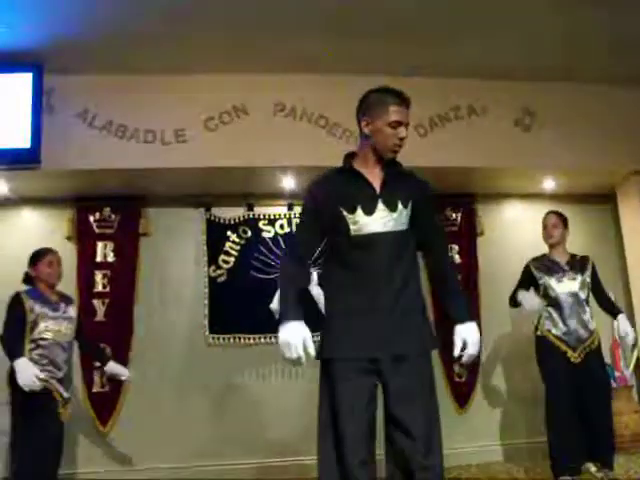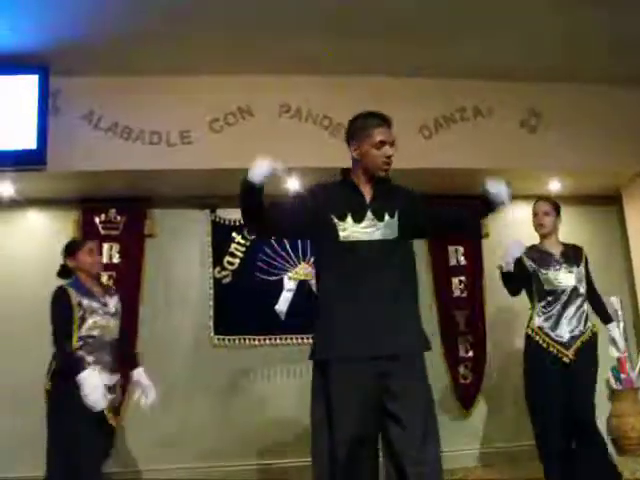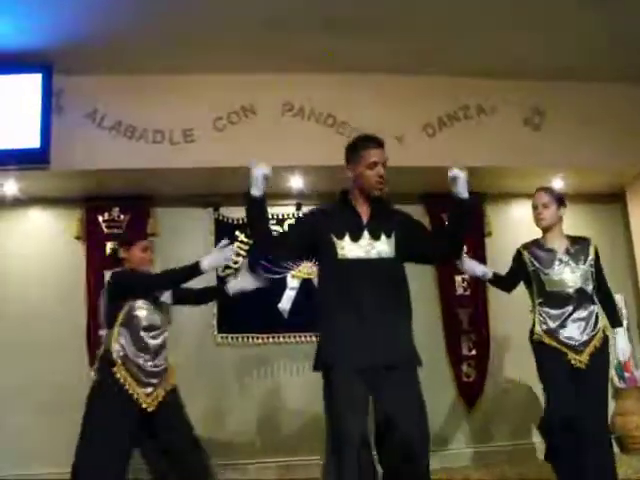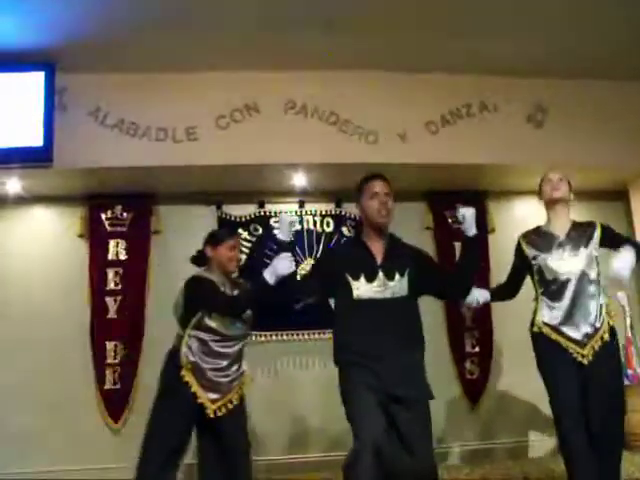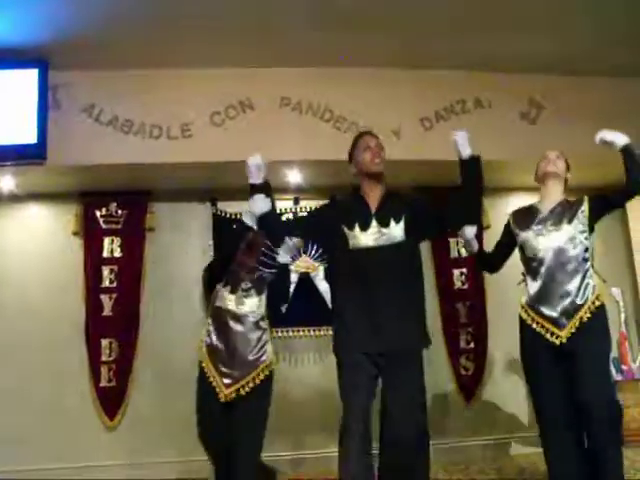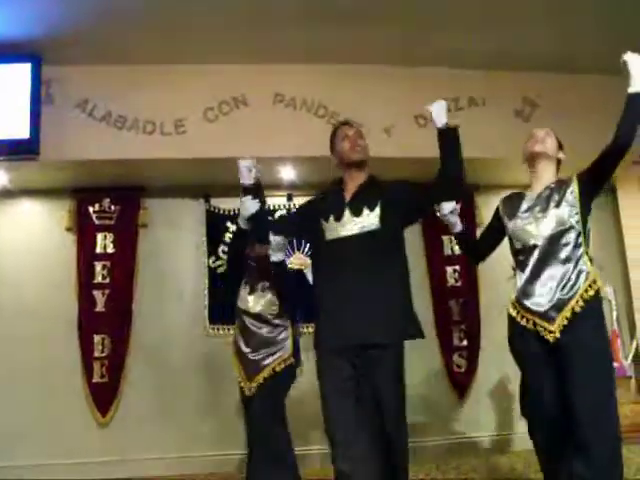
dt=0.4s
person 1, frame 1
left shoulder: (413, 188)
right shoulder: (328, 188)
left elbow: (438, 253)
right elbow: (298, 254)
left wrist: (463, 315)
right wrist: (289, 317)
left hip: (407, 339)
right hip: (348, 342)
person 1, frame 2
left shoulder: (403, 201)
right shoulder: (320, 200)
left elbow: (454, 222)
right elbow: (262, 223)
left wrist: (488, 201)
right wrist: (253, 184)
left hip: (401, 343)
right hip: (343, 345)
left knee: (418, 448)
right knee: (346, 447)
person 1, frame 3
left shoulder: (399, 222)
right shoulder: (322, 220)
left elbow: (446, 251)
right elbow: (270, 248)
left wrist: (460, 198)
right wrist: (257, 196)
left hip: (395, 350)
right hip: (344, 351)
left knee: (411, 439)
right knee: (351, 440)
person 1, frame 4
left shoulder: (412, 258)
right shoulder: (337, 259)
left elbow: (456, 289)
left wrist: (470, 236)
left hip: (407, 375)
right hip: (360, 373)
right knee: (371, 442)
person 1, frame 5
left shoulder: (411, 208)
right shoulder: (334, 214)
left elbow: (465, 213)
right elbow: (279, 231)
left wrist: (468, 160)
right wrist: (259, 186)
left hip: (403, 337)
right hip: (355, 338)
left knee: (408, 426)
right knee: (356, 423)
person 1, frame 6
left shoulder: (393, 195)
right shoulder: (318, 207)
left elbow: (447, 184)
right elbow: (269, 231)
left wrist: (444, 128)
right wrist: (250, 190)
left hip: (382, 330)
right hip: (334, 335)
left knee: (386, 425)
right knee: (346, 432)
person 2, frame 1
left shoulder: (585, 263)
right shoulder: (534, 265)
left elbow: (601, 296)
right elbow: (513, 301)
left wrist: (622, 319)
right wrist: (521, 296)
left hip: (587, 341)
right hip: (551, 342)
left knee: (595, 400)
right knee: (560, 403)
person 2, frame 2
left shoulder: (578, 254)
right shoulder: (527, 256)
left elbow: (593, 294)
right elbow: (514, 289)
left wrist: (611, 326)
right wrist: (506, 266)
left hip: (581, 339)
right hip: (542, 342)
left knee: (582, 410)
right knee: (551, 414)
person 2, frame 3
left shoulder: (587, 246)
right shoulder: (527, 253)
left elbow: (603, 290)
right elbow: (508, 284)
left wrist: (619, 329)
right wrist: (483, 272)
left hip: (593, 342)
right hip: (550, 343)
left knee: (594, 419)
right knee: (563, 412)
person 2, frame 4
left shoulder: (594, 231)
right shoulder: (528, 240)
right elbow: (511, 288)
right wrist: (484, 295)
left hip: (599, 334)
right hip: (552, 338)
left knee: (606, 416)
right knee: (571, 419)
person 2, frame 5
left shoulder: (585, 207)
right shoulder: (519, 218)
right elbow: (491, 264)
right wrist: (473, 245)
left hip: (586, 318)
right hip: (536, 324)
left knee: (598, 406)
right knee: (555, 418)
person 2, frame 6
left shoulder: (580, 188)
right shoulder: (509, 205)
right elbow: (477, 252)
right wrist: (454, 224)
left hip: (580, 311)
right hip: (527, 318)
left knee: (592, 417)
right knee: (546, 418)
person 3, frame 1
left shoulder: (68, 303)
right shoulder: (22, 301)
left elbow: (83, 337)
left wrist: (108, 363)
right wrist: (20, 362)
left hip: (58, 385)
right hip: (34, 385)
left knee: (51, 449)
right knee: (38, 449)
person 3, frame 2
left shoulder: (111, 295)
right shoulder: (64, 295)
left elbow: (121, 338)
right elbow: (62, 342)
left wrist: (137, 372)
right wrist: (84, 374)
left hip: (103, 381)
right hip: (72, 383)
left knee: (100, 445)
right knee: (78, 456)
person 3, frame 3
left shoulder: (160, 287)
right shoulder: (120, 281)
left elbow: (190, 297)
right elbow: (156, 282)
left wrist: (231, 287)
right wrist: (203, 264)
left hip: (156, 376)
right hip: (119, 374)
left knee: (180, 442)
right knee: (106, 449)
person 3, frame 4
left shoulder: (239, 288)
right shoulder: (198, 284)
right elbow: (232, 308)
right wrist: (271, 273)
left hip: (227, 381)
right hip: (186, 375)
left knee: (234, 451)
right knee: (163, 449)
person 3, frame 5
left shoulder: (265, 281)
right shoulder: (216, 277)
right elbow: (222, 253)
left wrist: (282, 258)
right wrist: (248, 224)
left hip: (255, 370)
right hip: (215, 368)
left knee: (246, 443)
right knee: (215, 441)
person 3, frame 6
left shoulder: (285, 276)
right shoulder: (248, 274)
left elbow: (287, 293)
right elbow: (237, 245)
left wrist: (277, 256)
left hip: (278, 361)
right hip: (250, 363)
left knee: (266, 427)
right knee: (262, 430)
